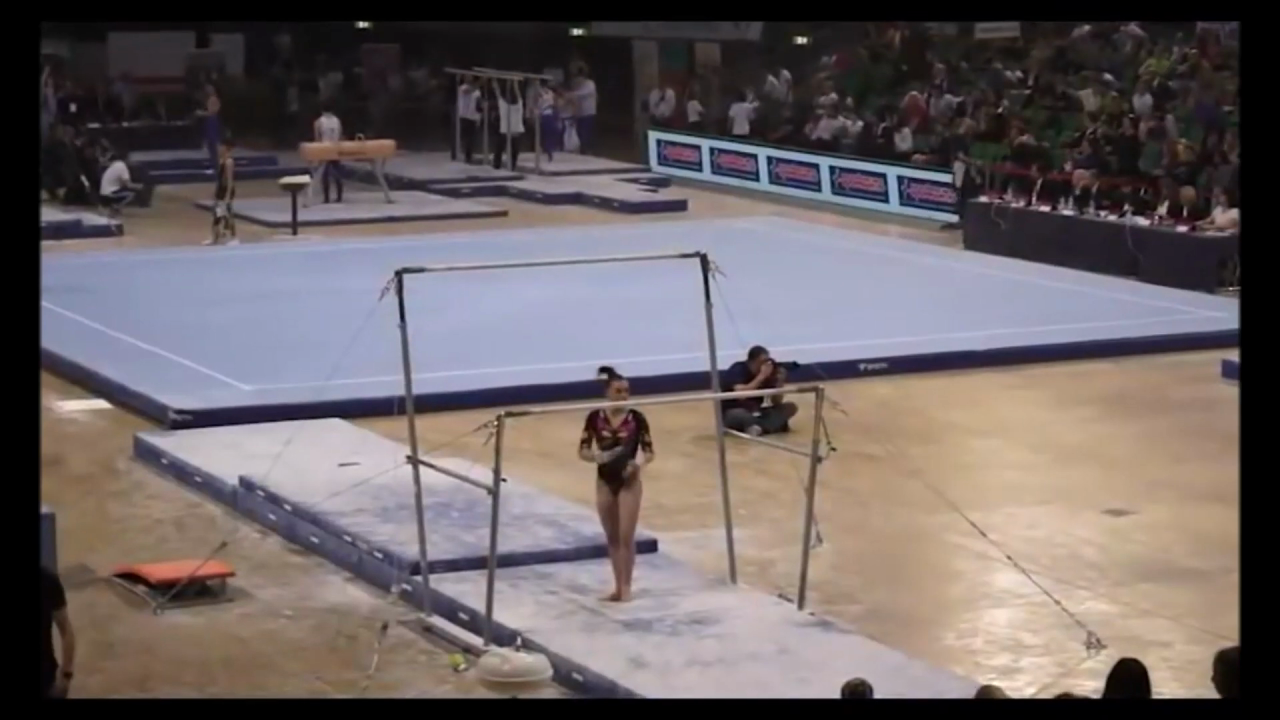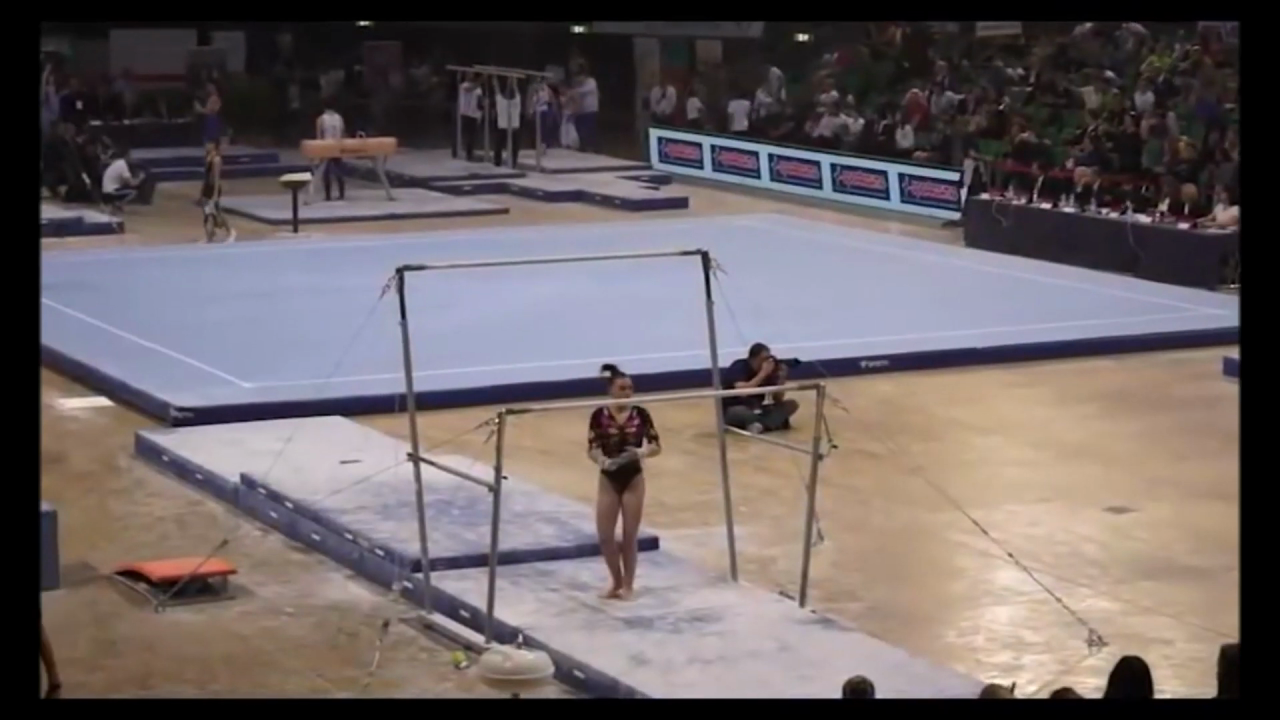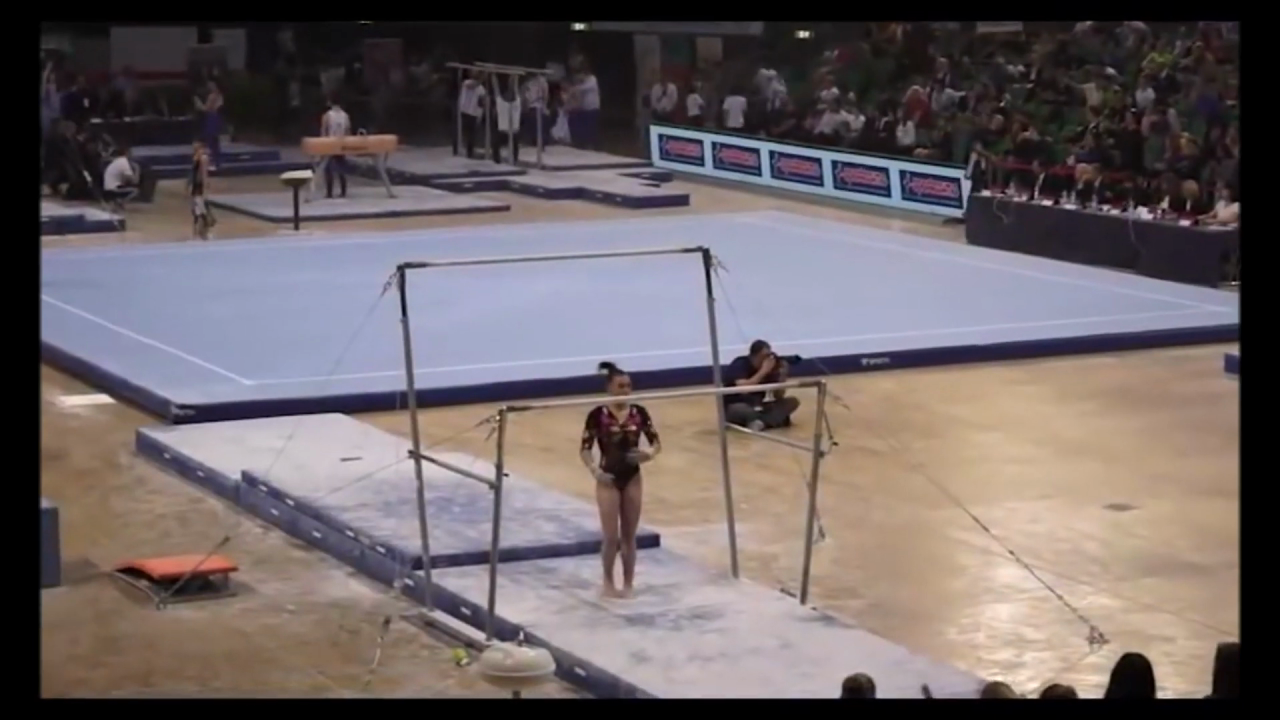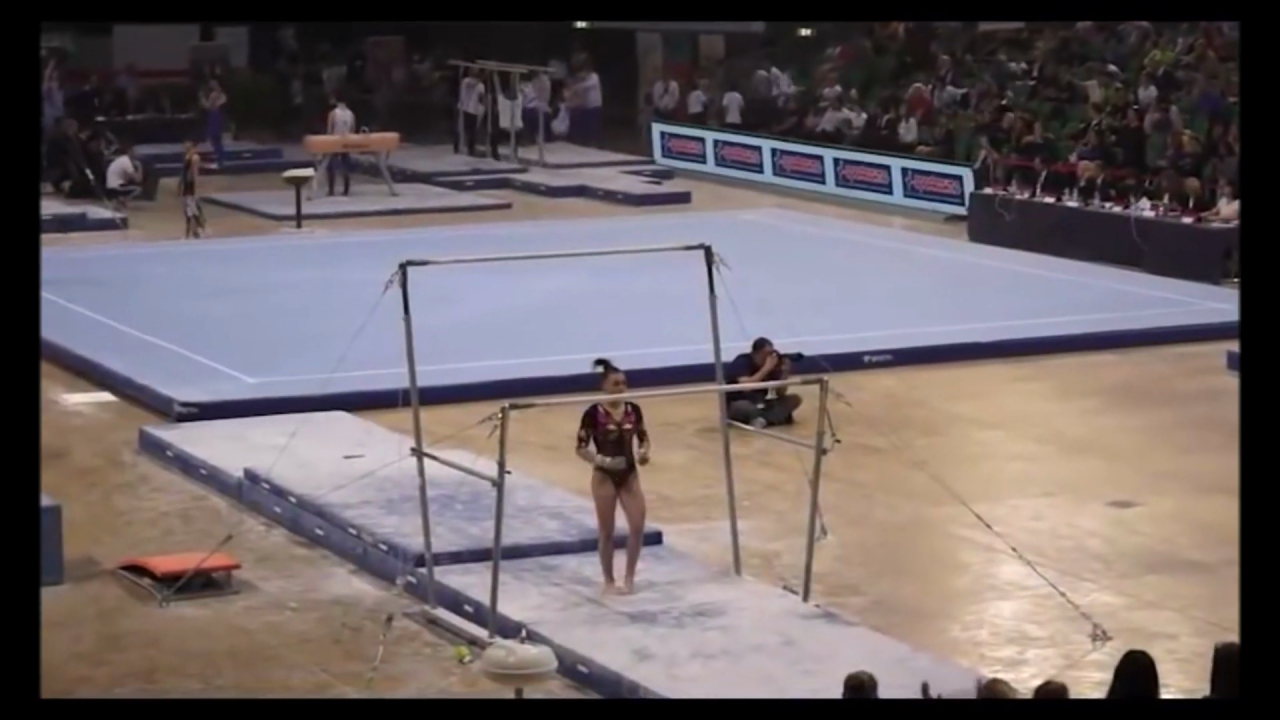
dt=0.3s
person 1, frame 1
left shoulder: (637, 418)
right shoulder: (595, 418)
left elbow: (649, 451)
right elbow: (583, 451)
left wrist: (639, 463)
right wrist: (601, 456)
left hip: (629, 482)
right hip: (604, 482)
left knee: (626, 537)
right knee: (612, 538)
left ankle: (626, 588)
right ankle: (618, 587)
person 1, frame 2
left shoulder: (641, 414)
right shoulder: (599, 416)
left elbow: (656, 446)
right elbow: (592, 449)
left wrist: (640, 452)
right wrist: (603, 461)
left hip: (634, 479)
right hip: (608, 481)
left knee: (630, 537)
right knee: (604, 536)
left ankle: (628, 586)
right ankle: (616, 580)
person 1, frame 3
left shoulder: (639, 413)
right shoulder: (597, 415)
left elbow: (656, 443)
right elbow: (585, 449)
left wrist: (649, 453)
right wrist: (594, 470)
left hip: (633, 479)
right hip: (608, 480)
left knee: (629, 535)
right knee: (611, 536)
left ankle: (628, 583)
right ankle: (608, 581)
person 1, frame 4
left shoulder: (633, 410)
right shoulder: (593, 413)
left elbow: (644, 439)
right elbow: (581, 449)
left wrist: (644, 453)
right wrist: (604, 461)
left hip: (630, 475)
right hip: (604, 477)
left knee: (638, 526)
right knee: (607, 532)
left ankle: (630, 574)
right ankle: (609, 581)
